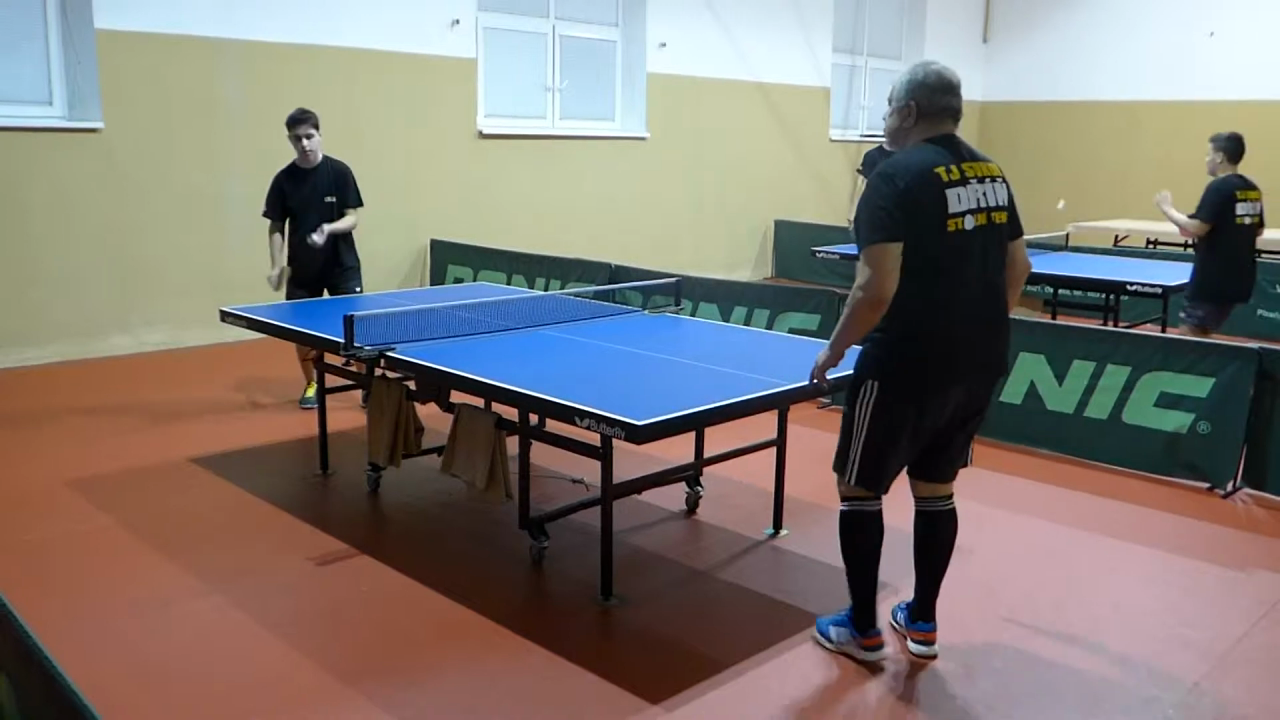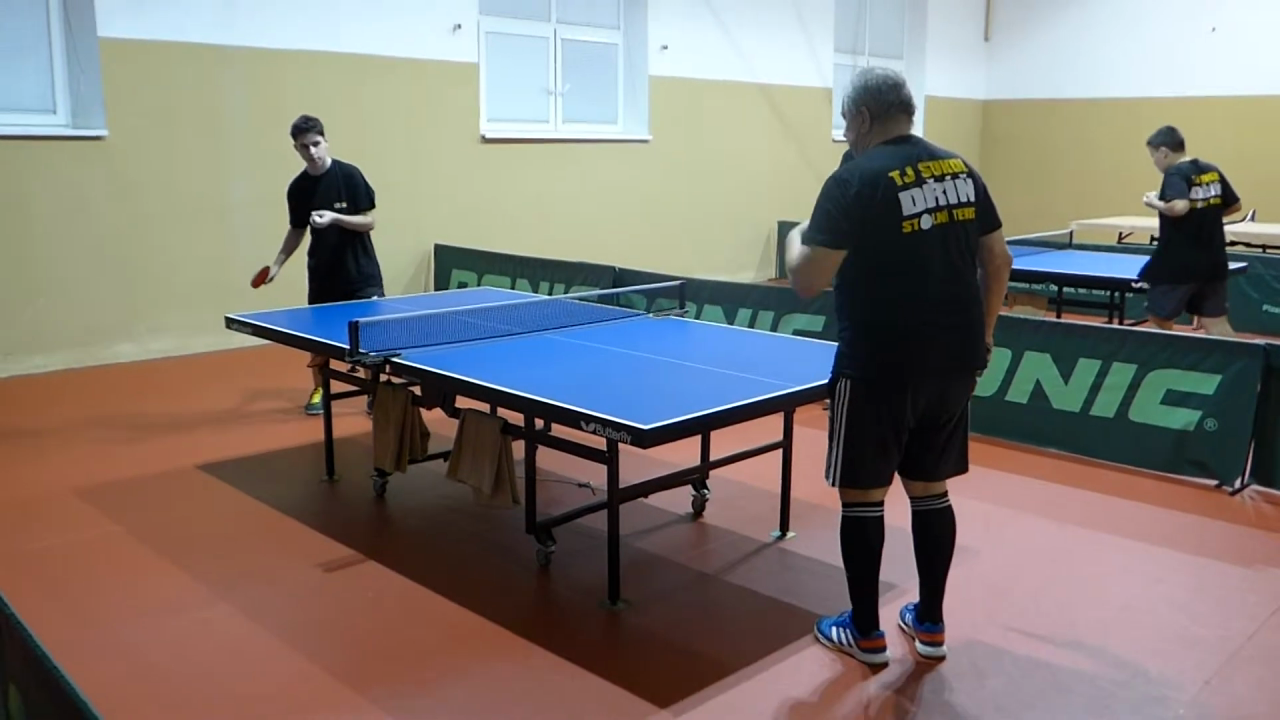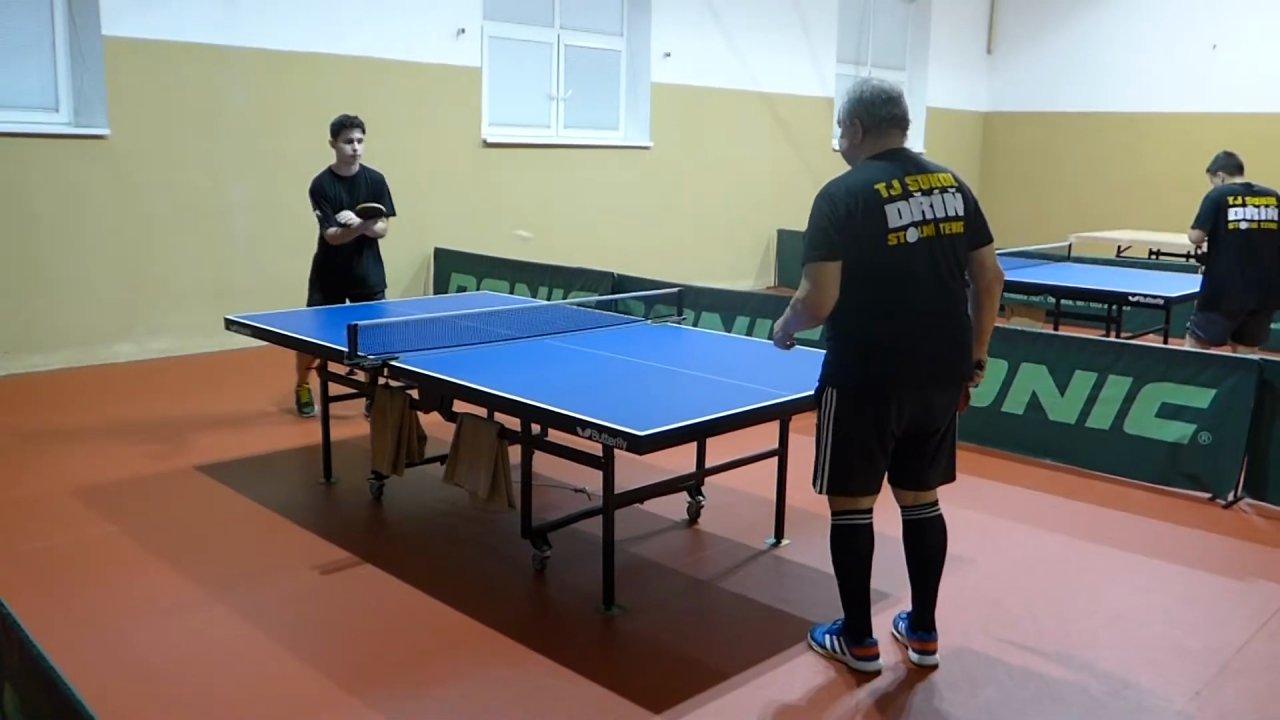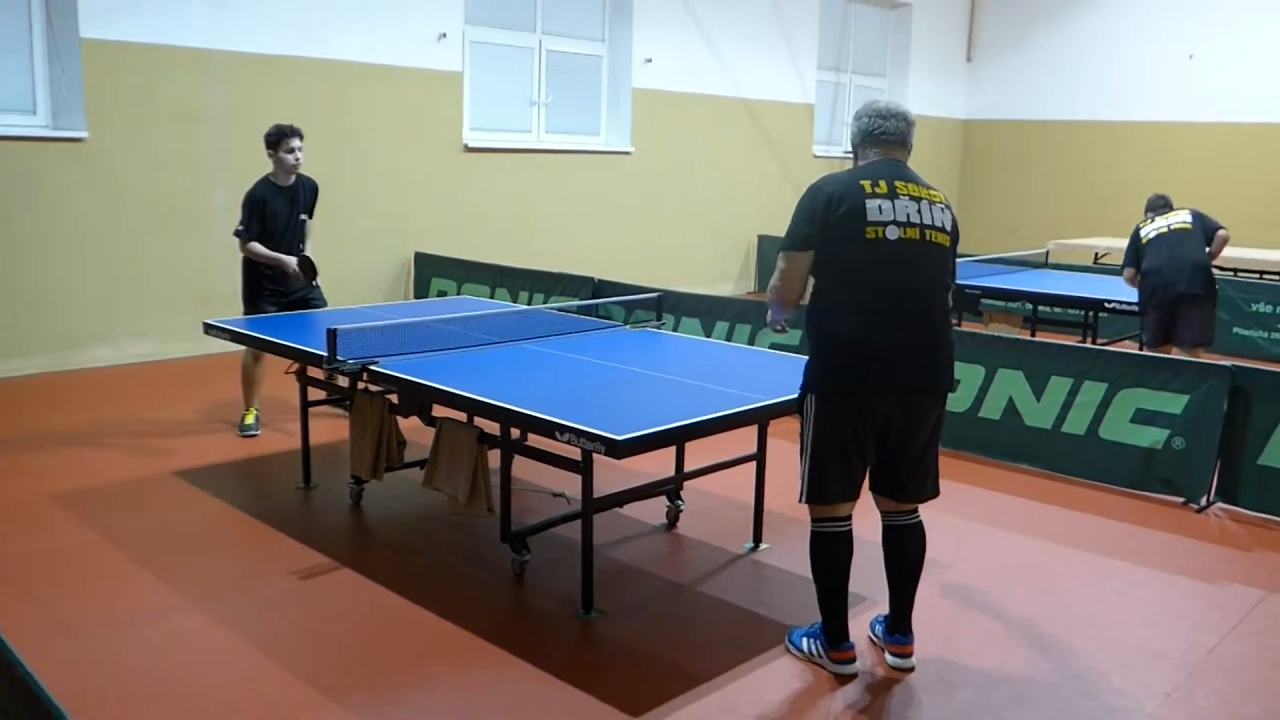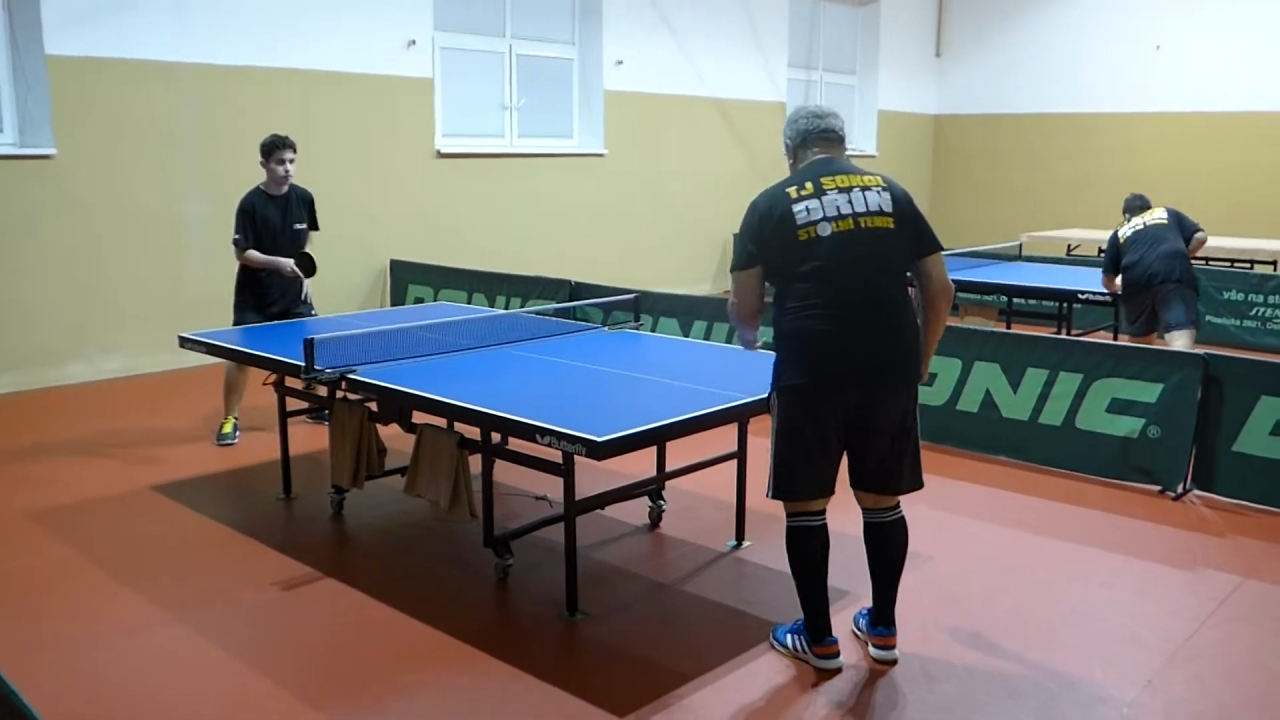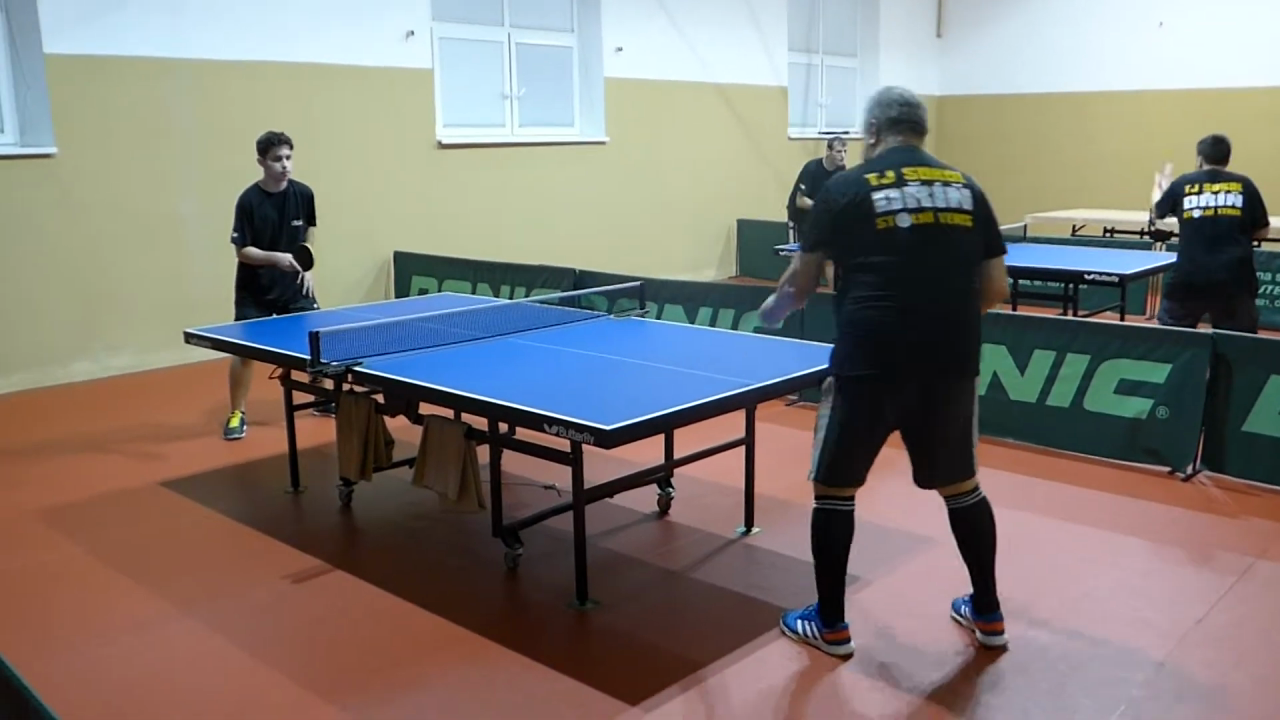
dt=0.7s
person 1, frame 1
left shoulder: (896, 176)
right shoulder: (992, 175)
left elbow: (876, 288)
right elbow: (1016, 270)
left wrist: (833, 350)
left hip: (904, 368)
right hip: (976, 367)
left knee: (859, 491)
right knee: (936, 490)
left ankle: (862, 628)
right ankle: (922, 620)
person 1, frame 2
left shoulder: (854, 180)
right shoulder: (961, 170)
left elbow: (808, 279)
right elbow: (998, 262)
left wrist: (796, 241)
right wrist: (981, 337)
left hip: (878, 367)
right hip: (951, 363)
left knee: (862, 495)
right knee: (930, 489)
left ankle: (865, 631)
right ankle: (930, 622)
person 1, frame 3
left shoulder: (843, 195)
right shoulder: (952, 185)
left elbow: (819, 301)
right elbow: (990, 278)
left wrist: (785, 327)
right wrist: (974, 353)
left hip: (865, 377)
right hip: (940, 374)
left knee: (851, 503)
right knee: (920, 498)
left ankle: (857, 640)
right ankle: (923, 631)
person 1, frame 4
left shoulder: (830, 192)
right shoulder: (941, 207)
left elbow: (787, 288)
left wrist: (777, 314)
left hip: (846, 375)
right hip: (924, 376)
left knee: (831, 507)
right knee: (901, 504)
left ankle: (835, 642)
right ankle: (899, 634)
person 1, frame 5
left shoulder: (771, 204)
right shoulder: (891, 193)
left elbow: (744, 310)
right elbow: (940, 290)
left wrist: (750, 334)
right wrist: (922, 359)
left hip: (810, 373)
right hip: (890, 369)
left knee: (805, 504)
right knee: (882, 500)
left ankle: (818, 638)
right ankle: (883, 627)
person 1, frame 6
left shoulder: (845, 188)
right shoulder: (965, 188)
left elbow: (800, 283)
right elbow: (995, 289)
left wrist: (774, 307)
left hip: (869, 362)
right hip: (951, 363)
left knee: (834, 488)
right knee: (960, 485)
left ankle: (830, 622)
right ankle: (988, 611)
person 2, frame 1
left shoulder: (339, 171)
right shoulder: (283, 180)
left elbow: (352, 218)
right elbow: (276, 226)
left wrist: (329, 229)
right wrist: (276, 264)
left hip: (341, 264)
right hip: (302, 268)
left ankle: (369, 388)
right ankle: (311, 384)
person 2, frame 2
left shoulder: (349, 175)
right shoulder: (297, 188)
left elbow: (369, 222)
right elbow: (297, 230)
left wrist: (334, 218)
right wrist: (277, 264)
left hip: (360, 272)
right hip: (322, 274)
left ankle: (375, 392)
right ankle: (319, 390)
person 2, frame 3
left shoulder: (375, 180)
right shoulder: (321, 184)
left elbow: (383, 226)
right elbow: (329, 234)
left wrist: (359, 220)
right wrist: (356, 231)
left hip: (368, 273)
right hip: (328, 273)
right ankle: (302, 389)
person 2, frame 4
left shoulder: (309, 187)
right shoulder: (258, 195)
right elbow: (246, 245)
left wrist: (306, 255)
right wrist: (281, 259)
left hip: (297, 279)
right hip: (262, 283)
right knee: (257, 346)
right ankle: (251, 411)
person 2, frame 5
left shoulder: (304, 198)
right shoulder: (251, 203)
right elbow: (242, 253)
left wrist: (305, 272)
right wrist: (277, 262)
left hip: (293, 291)
right hip: (255, 294)
left ankle: (316, 406)
right ankle: (230, 419)
person 2, frame 6
left shoulder: (303, 194)
right shoulder: (249, 200)
right elbow: (242, 251)
left wrist: (306, 266)
right wrist: (275, 258)
left hip: (293, 285)
right hip: (255, 289)
right ankle: (237, 414)
person 3, frame 1
left shoulder: (1218, 188)
right shoulder: (1253, 189)
left elbow: (1197, 228)
right elbow: (1258, 229)
left wrist: (1168, 209)
left hip: (1214, 278)
right hip: (1239, 277)
left knee: (1188, 334)
right knee: (1199, 336)
person 3, frame 2
left shoulder: (1175, 174)
right shoulder: (1212, 171)
left elbow: (1179, 207)
right elbow: (1235, 206)
left wrist: (1155, 203)
left hip: (1177, 265)
right hip: (1212, 263)
left knee: (1159, 321)
right knee: (1217, 325)
person 3, frame 3
left shoulder: (1217, 196)
left elbow: (1196, 237)
left hip: (1224, 292)
right hip: (1263, 292)
left knee: (1195, 346)
right knee: (1246, 353)
person 3, frame 4
left shoulder: (1141, 227)
right shoulder: (1192, 214)
left elbow: (1128, 275)
right elbow: (1222, 235)
left wrist: (1141, 284)
right wrist: (1206, 259)
left hip: (1156, 287)
right hip: (1195, 283)
left knee: (1158, 355)
right knee: (1191, 355)
person 3, frame 5
left shoulder: (1120, 231)
right shoulder: (1169, 213)
left elbow: (1107, 280)
right elbow: (1200, 238)
left wrist: (1114, 288)
left hip: (1136, 278)
right hip: (1173, 273)
left knee: (1141, 346)
right knee: (1181, 343)
person 3, frame 6
left shoulder: (1182, 184)
right shoulder: (1244, 185)
left elbow: (1157, 212)
right elbow: (1262, 232)
left wrist: (1160, 186)
left hip: (1189, 279)
right hip: (1234, 279)
